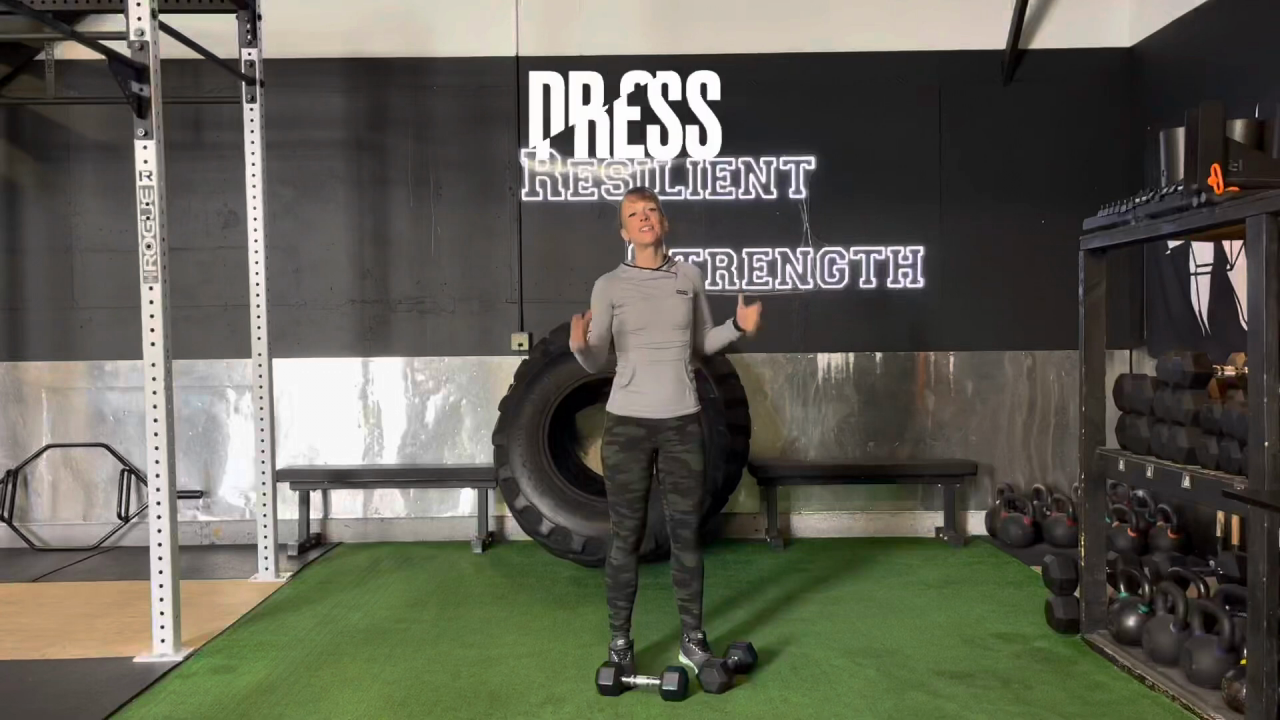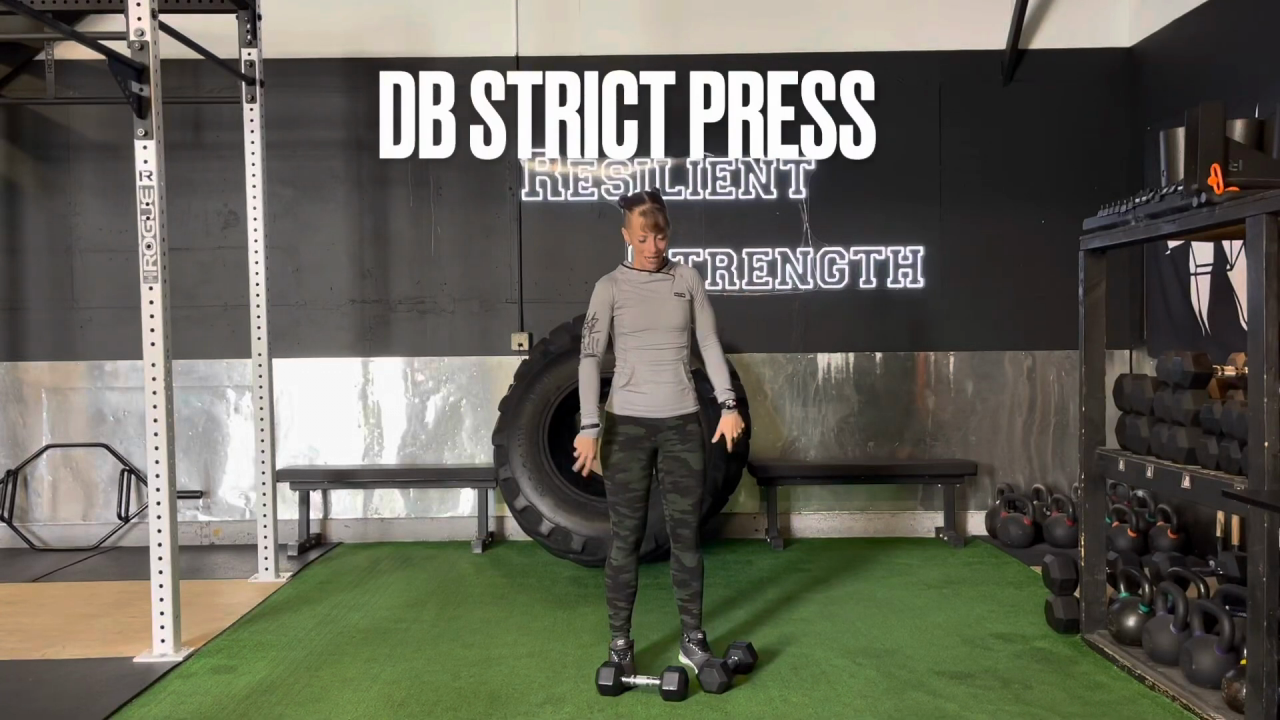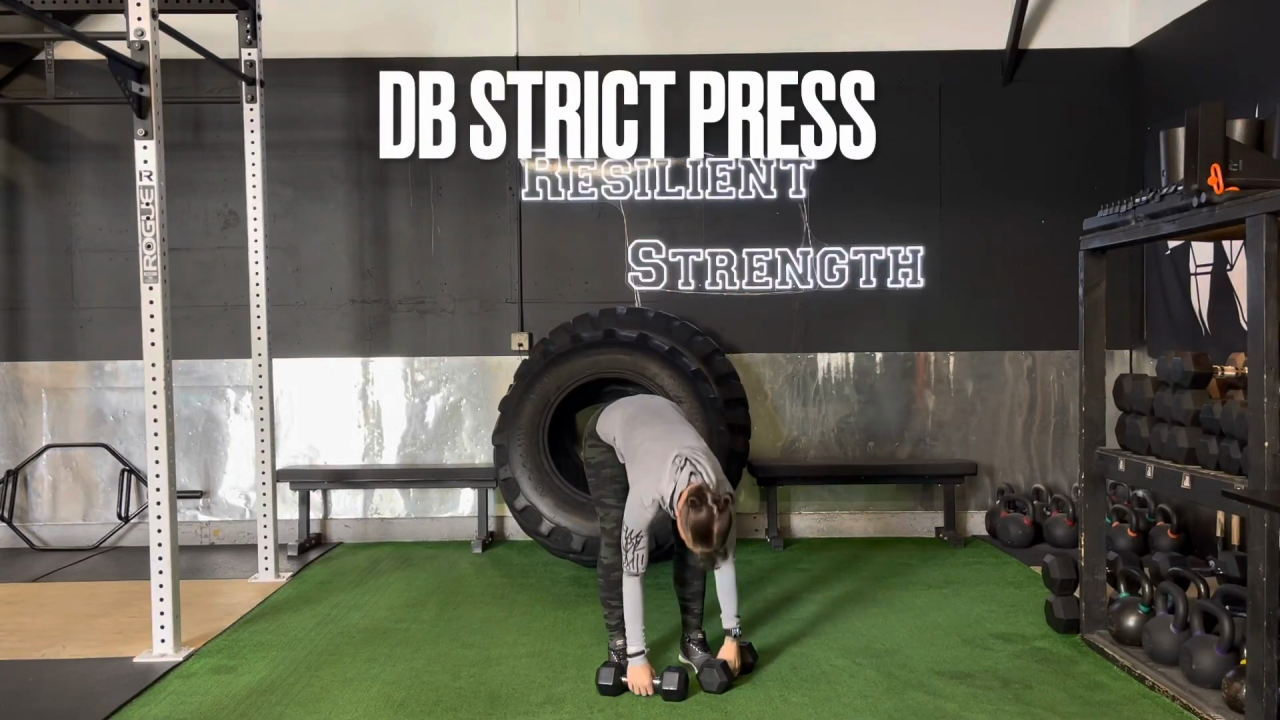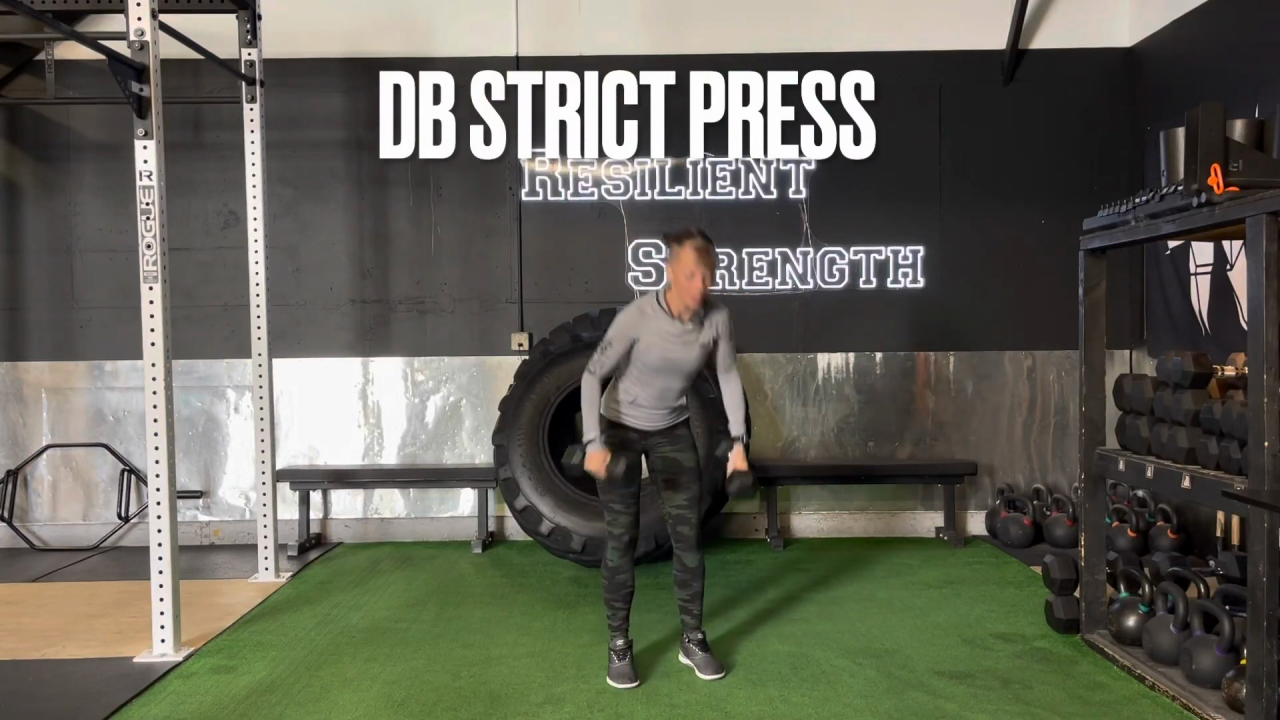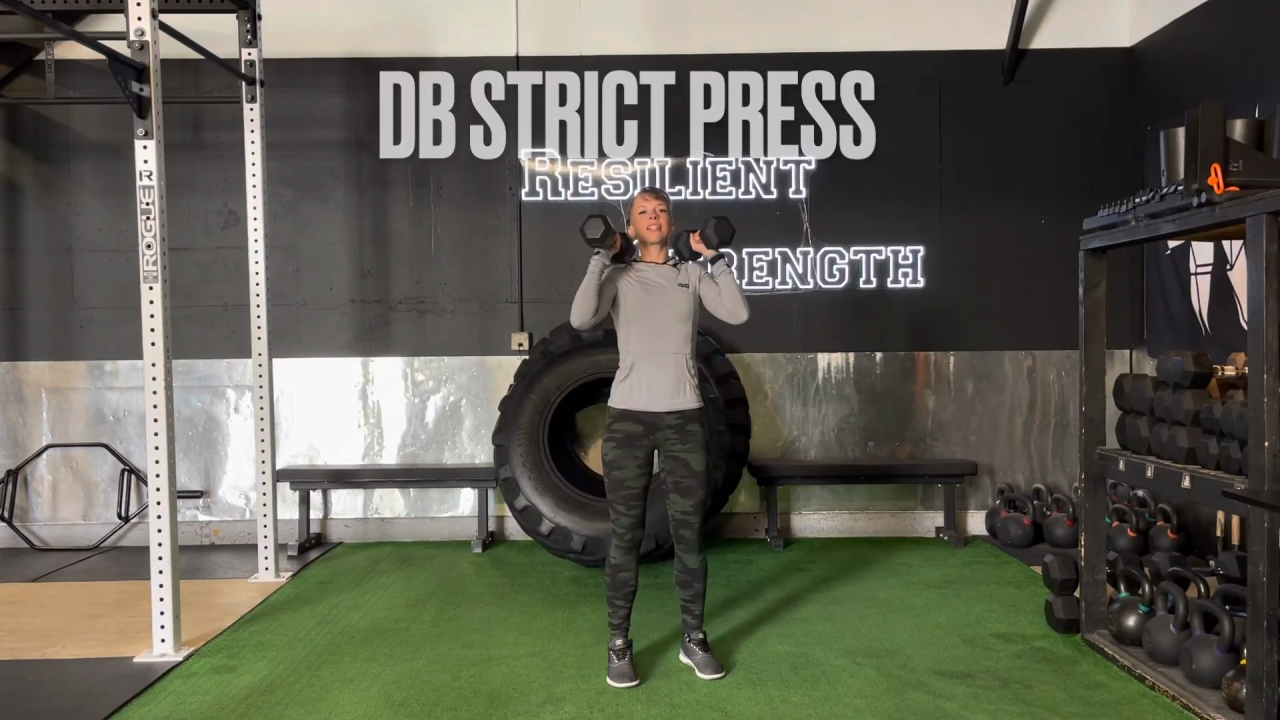
dt=1s
person 1, frame 1
left shoulder: (689, 277)
right shoulder: (609, 286)
right elbow: (597, 361)
left wrist: (737, 326)
right wrist: (580, 344)
left hip: (681, 422)
right hip: (627, 423)
left knee: (686, 532)
right knee: (625, 536)
left ankle: (692, 636)
right ankle: (619, 640)
person 1, frame 2
left shoulder: (688, 279)
right shoulder: (610, 287)
left elbow: (710, 346)
right elbow: (590, 357)
left wrist: (728, 404)
right wrist: (589, 424)
left hip: (682, 423)
right hip: (627, 424)
left knee: (685, 533)
right knee: (626, 535)
left ankle: (693, 638)
right ankle: (620, 641)
person 1, frame 3
left shoulder: (719, 494)
right shoulder: (649, 493)
left elbow: (724, 562)
right elbow: (632, 573)
left wrist: (732, 635)
right wrist: (637, 656)
right hip: (609, 432)
left knee: (701, 553)
right knee: (615, 537)
left ankle: (693, 638)
right ankle: (618, 645)
person 1, frame 4
left shoulder: (717, 318)
right shoulder: (637, 316)
left elbow: (728, 376)
right elbow: (592, 376)
left wrist: (738, 439)
right wrist: (594, 440)
left hip: (673, 429)
right hip: (622, 428)
left knee: (687, 533)
right knee: (621, 536)
left ankle: (693, 639)
right ankle: (618, 645)
person 1, frame 5
left shoulder: (693, 275)
right shoulder: (618, 277)
left elbow: (738, 313)
right elbow: (581, 318)
left wrist: (713, 257)
right wrist: (601, 258)
left hip: (684, 419)
right hip: (628, 418)
left knee: (689, 531)
right knee: (625, 533)
left ankle: (694, 639)
right ankle: (619, 645)
